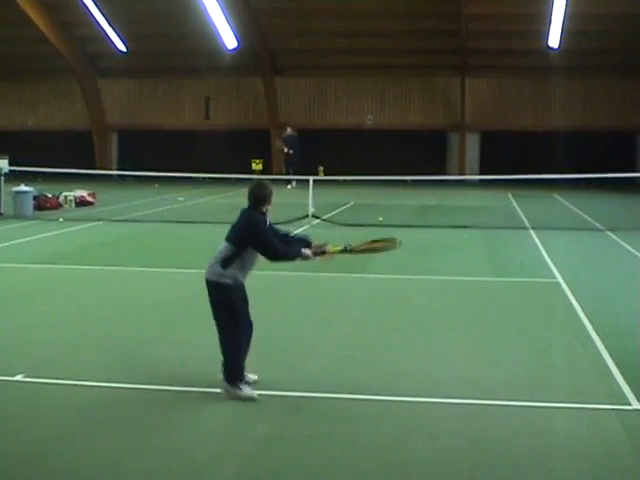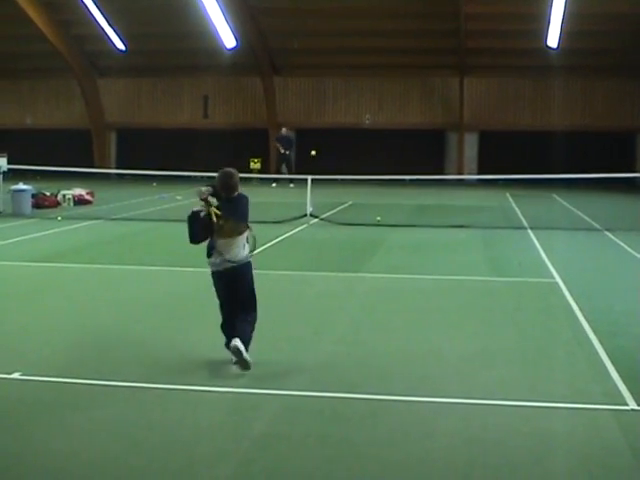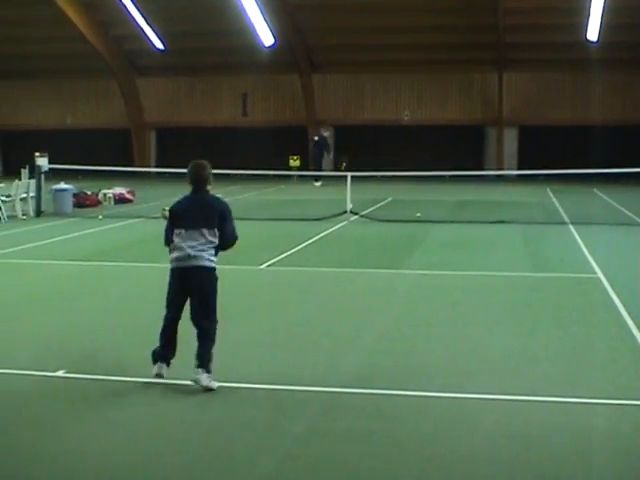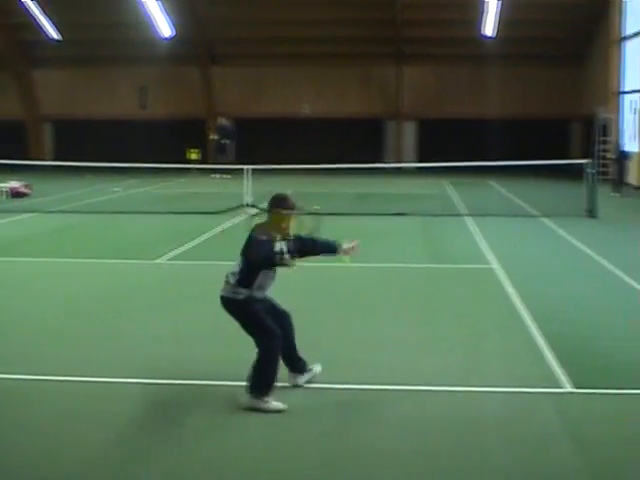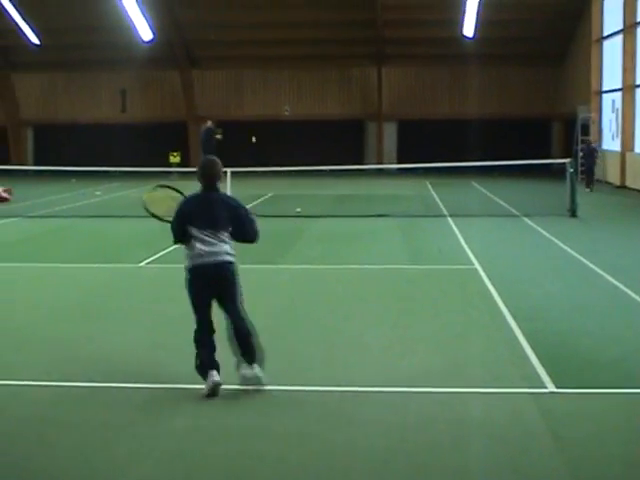
dt=1s
person 1, frame 1
left shoulder: (258, 221)
right shoulder: (252, 222)
left elbow: (280, 238)
right elbow: (273, 250)
left wrist: (309, 244)
right wrist: (300, 253)
left hip: (231, 278)
right hip: (221, 279)
left knee: (243, 325)
right knee: (236, 329)
left ankle: (236, 374)
right ankle: (233, 382)
person 1, frame 2
left shoulder: (214, 213)
right shoulder: (243, 200)
left elbow: (196, 238)
right elbow: (231, 197)
left wrist: (198, 215)
right wrist: (211, 191)
left hip: (220, 268)
right hip: (242, 264)
left knee: (228, 312)
right knee: (248, 311)
left ankle: (237, 349)
right ankle: (239, 341)
person 1, frame 3
left shoulder: (177, 207)
right shoulder: (219, 206)
left elbow: (168, 239)
right elbow: (230, 239)
left hip: (178, 267)
right hip: (203, 268)
left knee: (171, 315)
right knee: (206, 320)
left ankle: (161, 362)
right ankle: (202, 371)
person 1, frame 4
left shoulder: (287, 238)
right shoulder: (260, 236)
left elbow: (309, 244)
right elbow: (253, 257)
left wrist: (338, 247)
right wrist: (276, 257)
left hip: (254, 294)
right hip: (237, 297)
left knee: (283, 323)
right knee: (272, 339)
left ankle: (299, 370)
right ankle: (257, 395)
person 1, frame 5
left shoulder: (187, 205)
right shoulder: (231, 204)
left elbow: (178, 237)
right elbow: (251, 235)
left hip: (196, 268)
right hip: (223, 265)
left knee: (203, 324)
right knee: (237, 317)
left ankle: (210, 373)
right ankle: (250, 364)
